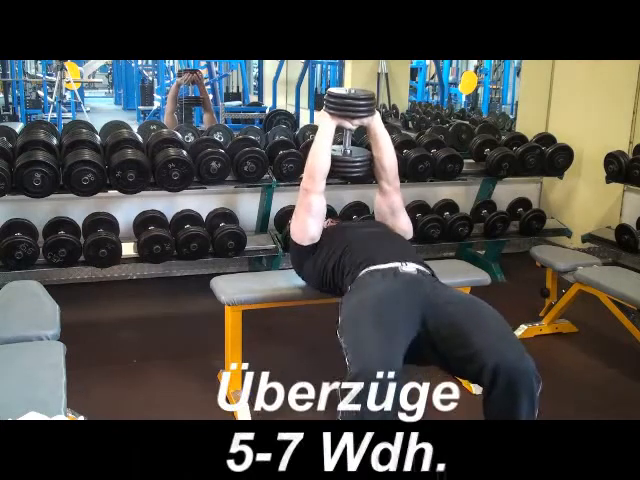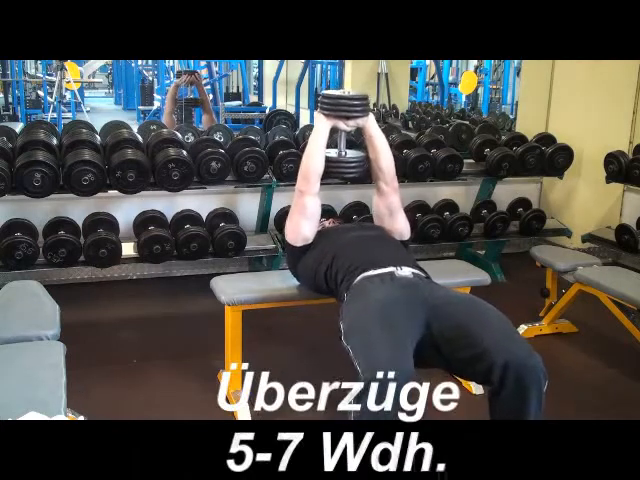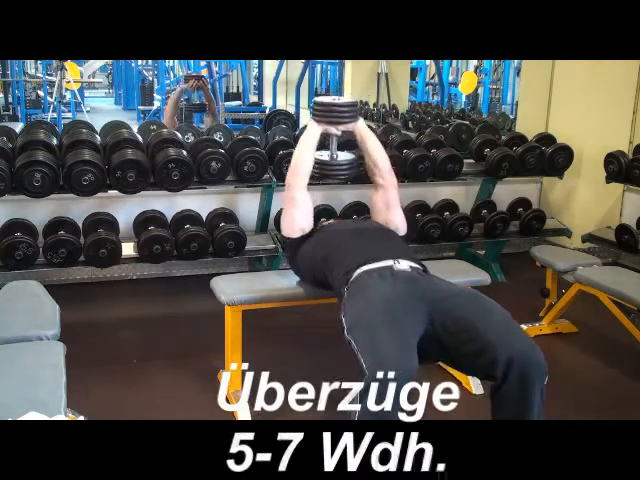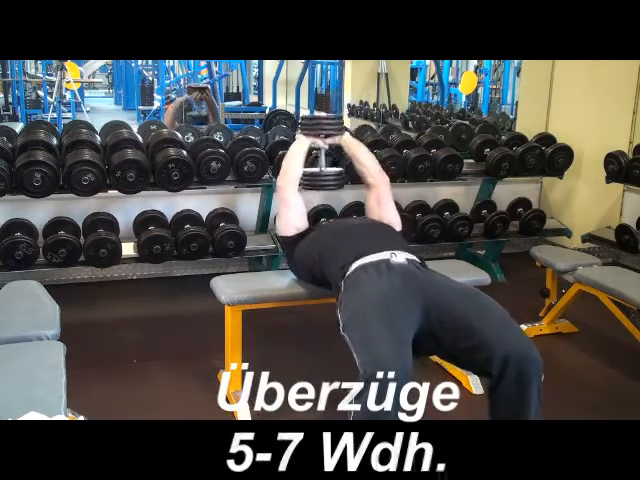
dt=0.5s
person 1, frame 1
left shoulder: (386, 231)
right shoulder: (310, 248)
left elbow: (389, 185)
right elbow: (313, 190)
left wrist: (374, 122)
right wrist: (328, 124)
left hip: (430, 287)
left knee: (515, 369)
right knee: (373, 373)
person 1, frame 2
left shoulder: (383, 234)
right shoulder: (307, 247)
left elbow: (387, 186)
right elbow: (307, 190)
left wrist: (368, 124)
right wrist: (323, 125)
left hip: (427, 288)
right hip: (371, 291)
left knee: (523, 365)
right knee: (385, 378)
person 1, frame 3
left shoulder: (384, 230)
right shoulder: (307, 245)
left elbow: (385, 181)
right elbow: (296, 186)
left wrist: (359, 127)
right wrist: (315, 128)
left hip: (427, 283)
left knee: (525, 360)
right knee: (390, 373)
person 1, frame 4
left shoulder: (378, 225)
right shoulder: (306, 246)
left elbow: (378, 181)
right elbow: (286, 189)
left wrist: (343, 139)
right wrist: (304, 141)
left hip: (423, 277)
left knee: (521, 359)
right knee: (386, 374)
